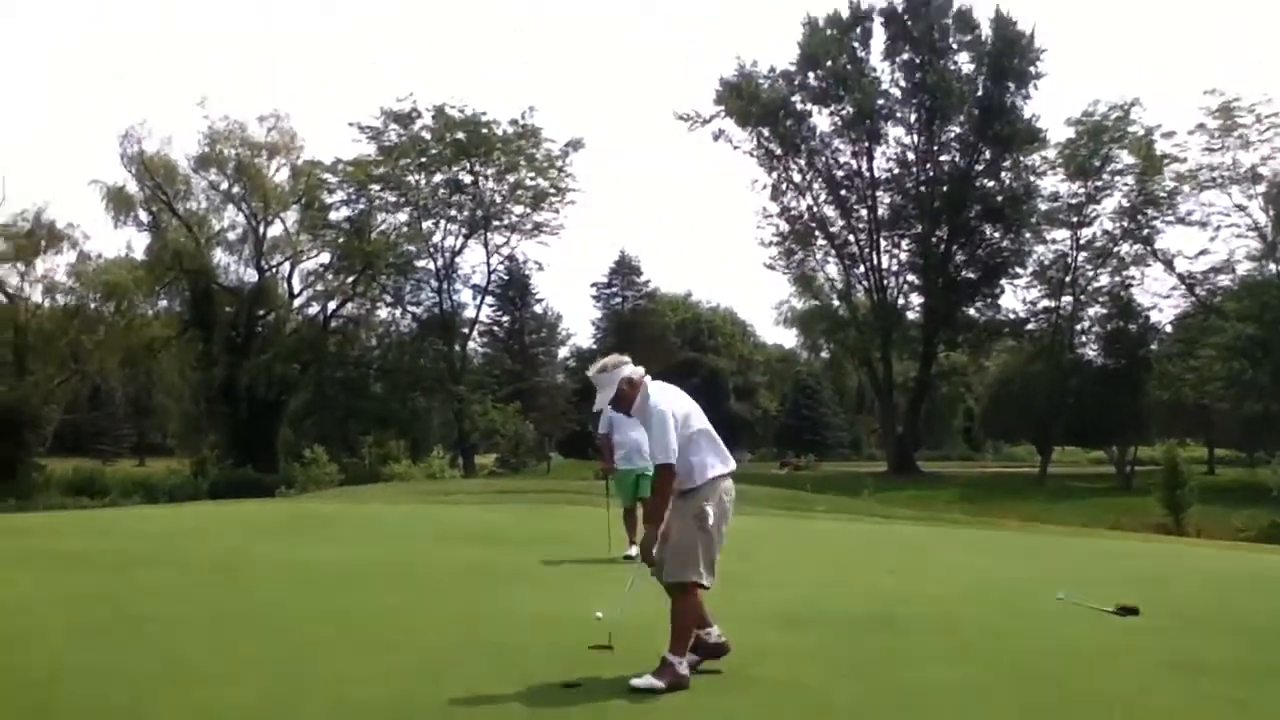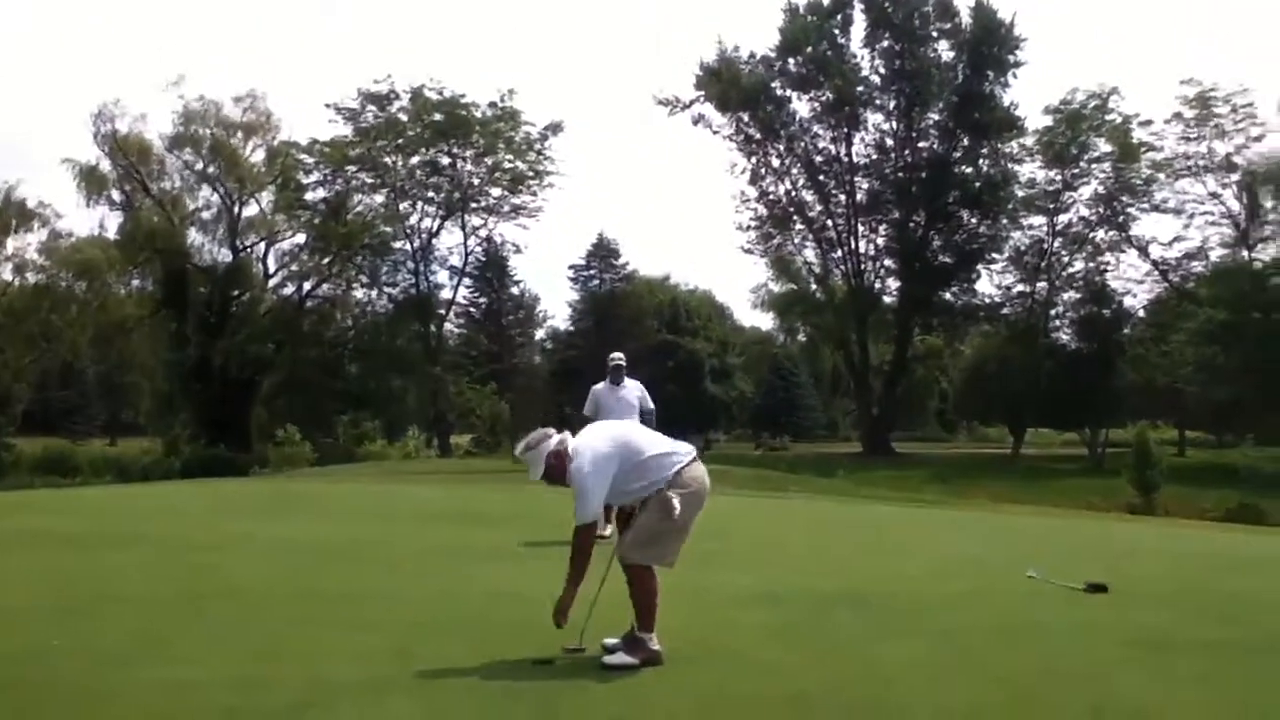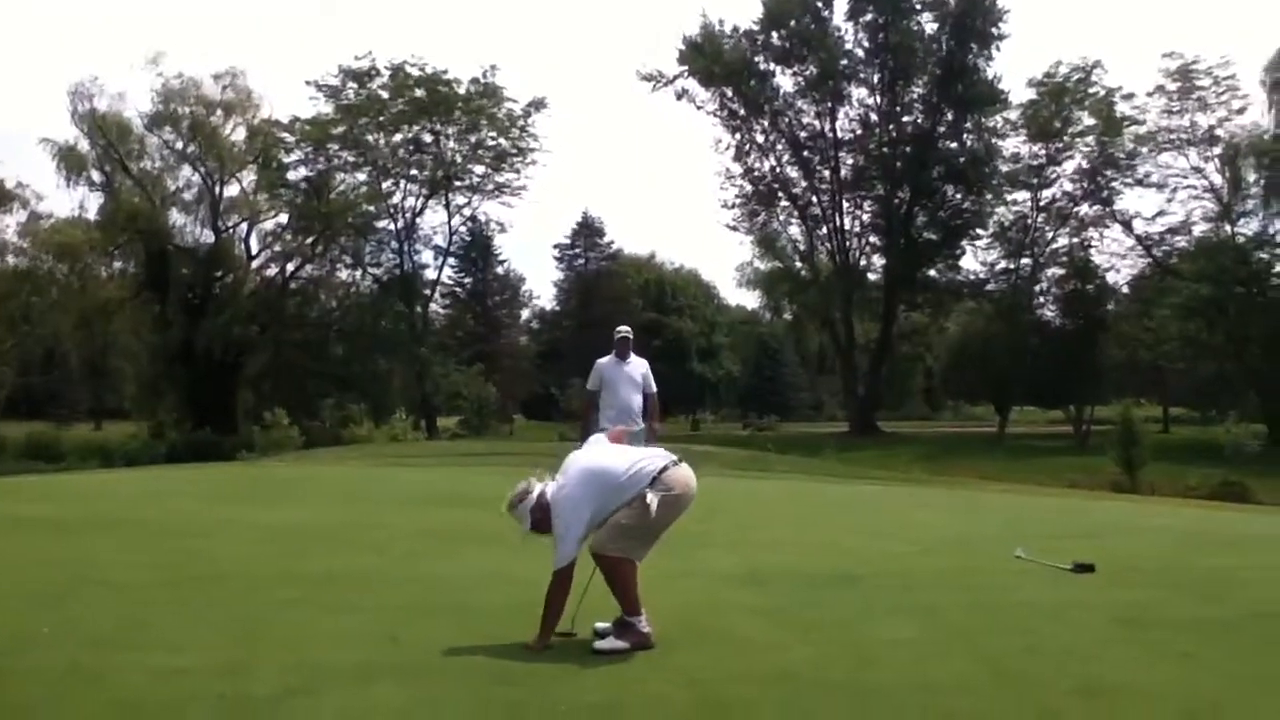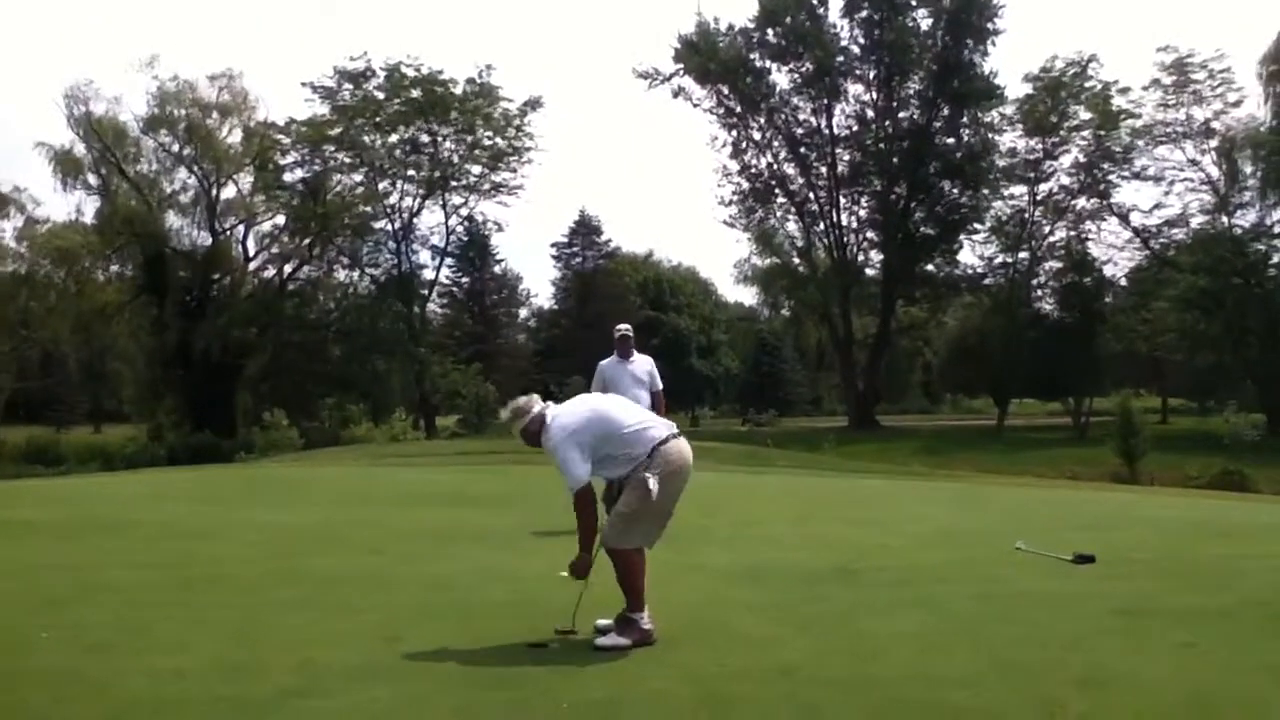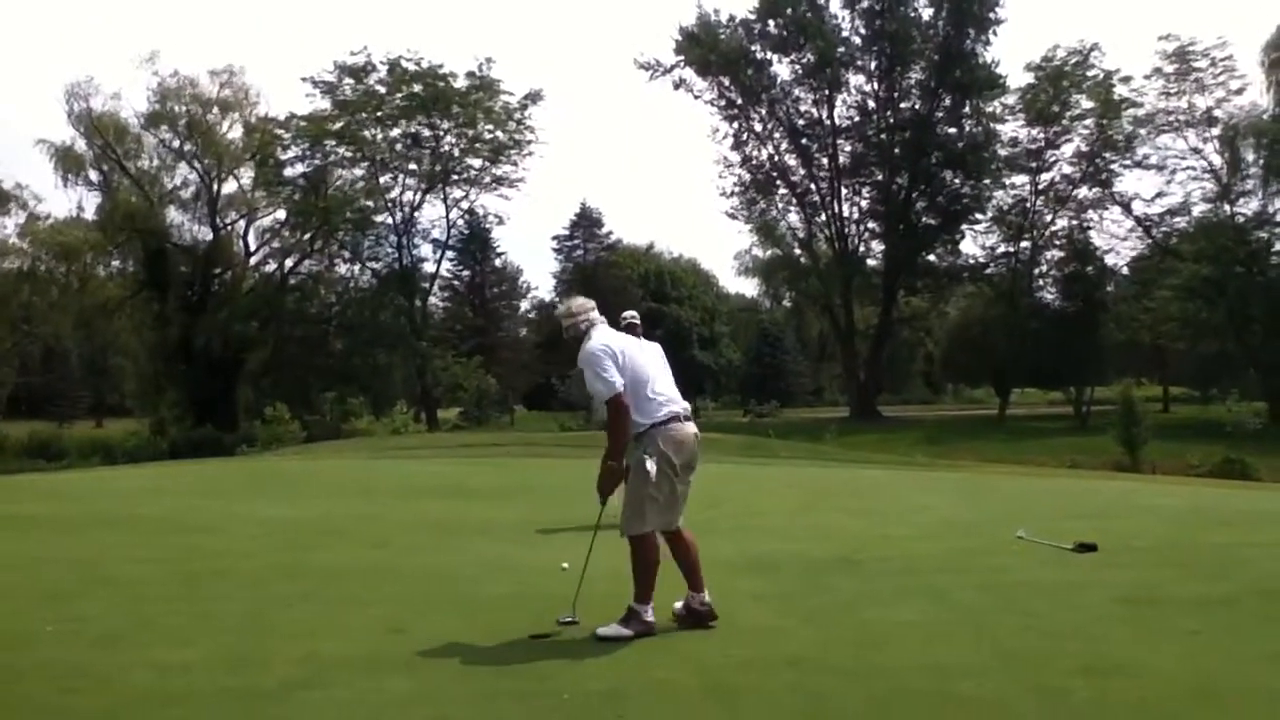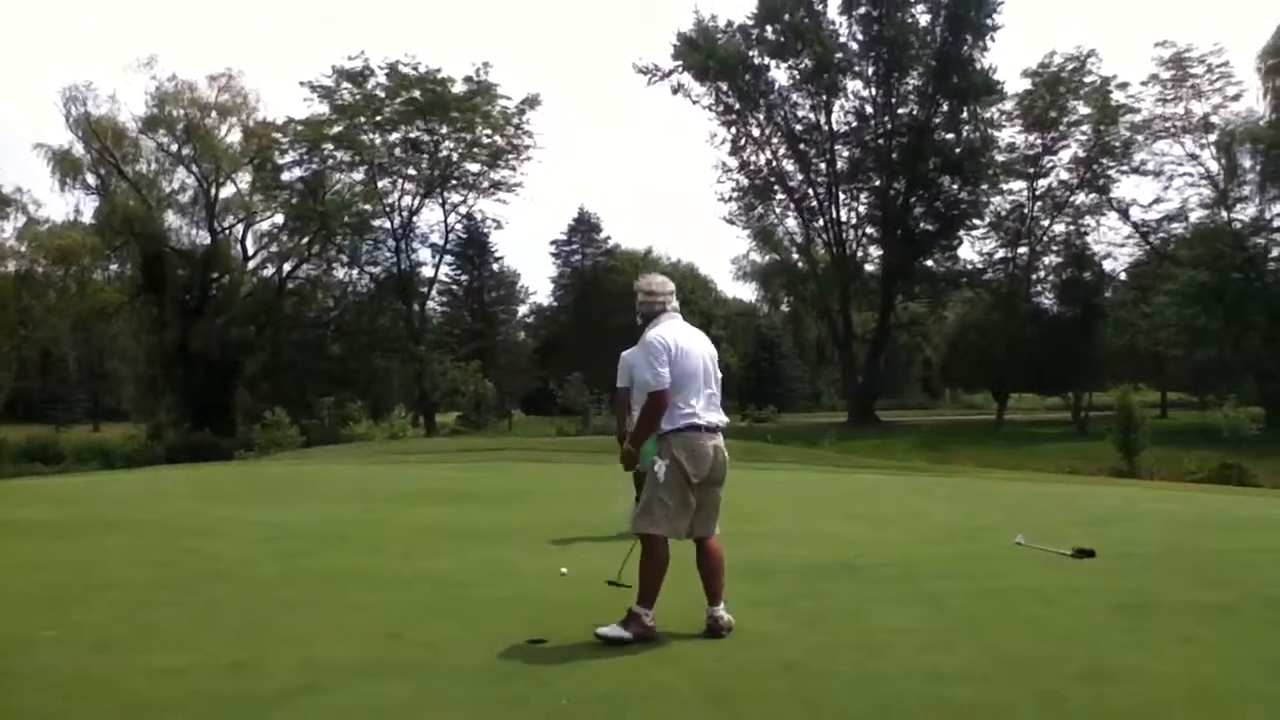
dt=0.4s
person 1, frame 1
left shoulder: (656, 406)
right shoulder: (654, 396)
left elbow: (666, 472)
left wrist: (651, 530)
right wrist: (655, 516)
left hip: (707, 489)
right hip: (690, 490)
left knee: (683, 575)
right knee: (666, 568)
left ankle: (677, 665)
right ankle: (709, 635)
person 1, frame 2
left shoulder: (584, 466)
right shoulder: (585, 441)
left elbow: (584, 534)
left wrist: (569, 591)
right wrist: (627, 515)
left hip: (684, 482)
right hip: (685, 476)
left knee: (635, 557)
right knee: (635, 554)
left ankle: (647, 643)
right ankle: (641, 633)
person 1, frame 3
left shoulder: (565, 509)
right shoulder: (571, 467)
left elbow: (562, 579)
right elbow: (621, 432)
left wrist: (543, 636)
left hip: (668, 485)
right hip: (677, 473)
left knee: (605, 549)
right knee: (617, 546)
left ankle: (637, 627)
right ankle: (632, 618)
person 1, frame 4
left shoulder: (558, 436)
right shoulder: (577, 406)
left elbow: (584, 498)
left wrist: (584, 556)
right wrist: (616, 490)
left hip: (660, 459)
right hip: (674, 449)
left knee: (619, 540)
right knee: (629, 539)
left ankle: (638, 625)
right ankle: (634, 615)
person 1, frame 5
left shoulder: (593, 350)
right shoulder: (628, 341)
left elbow: (619, 407)
left wrist: (612, 463)
right wrist: (616, 458)
left hip: (657, 438)
right hip: (682, 430)
left knee: (640, 528)
right knee: (670, 525)
left ankle: (640, 614)
right ankle: (698, 601)
person 1, frame 6
left shoulder: (655, 340)
right shoulder: (699, 336)
left elbow: (658, 400)
right elbow: (718, 391)
left wrist: (632, 444)
left hip: (681, 443)
right hip: (713, 442)
left knee: (655, 530)
right knee: (705, 533)
left ankle: (641, 619)
right ankle: (717, 613)
